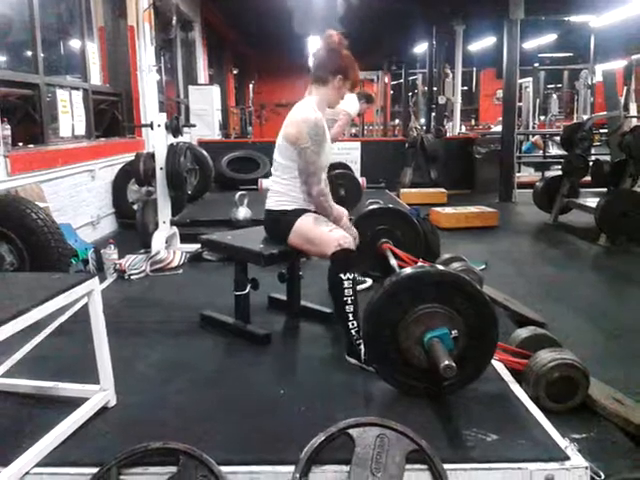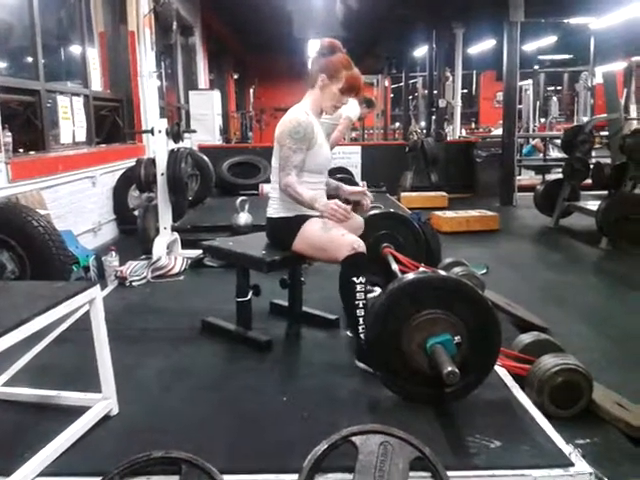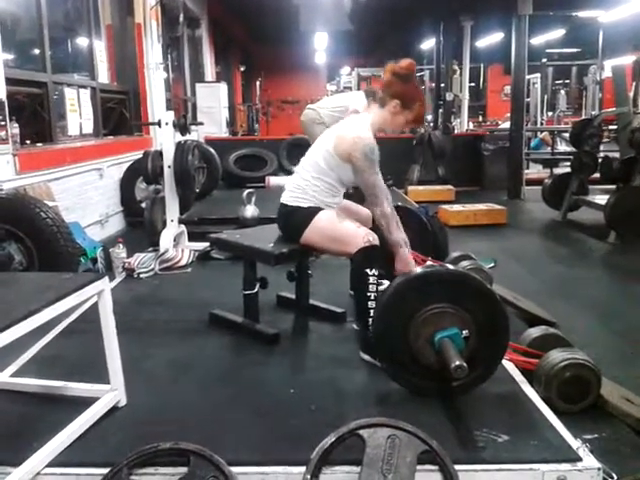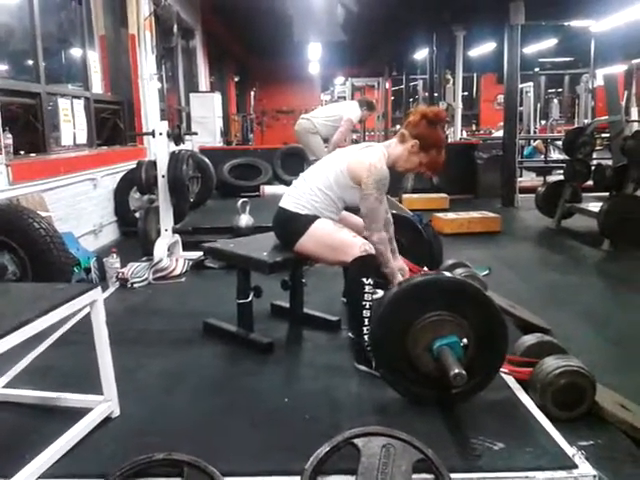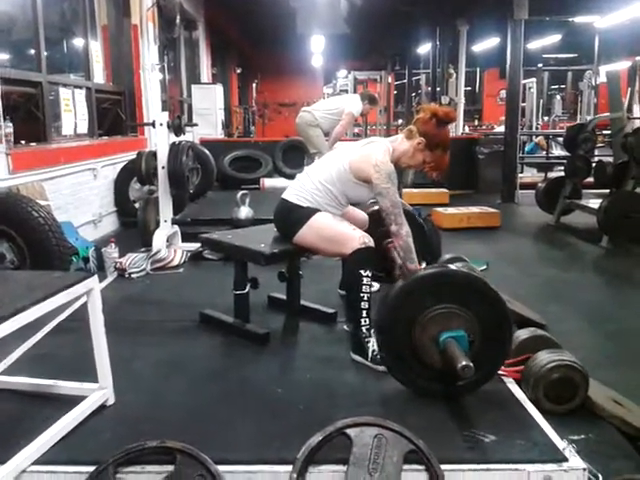
dt=1s
person 1, frame 1
left shoulder: (309, 111)
right shoulder: (310, 120)
left elbow: (315, 180)
right elbow: (313, 187)
left wrist: (338, 215)
right wrist: (338, 222)
left hip: (299, 207)
right hip: (285, 214)
left knee: (353, 223)
right knee: (343, 245)
left ankle: (350, 292)
right ankle: (356, 345)
person 1, frame 2
left shoulder: (312, 120)
right shoulder: (299, 121)
right elbow: (287, 182)
left wrist: (342, 189)
right wrist: (320, 204)
left hip: (306, 215)
right hip: (288, 220)
left knee: (361, 224)
right knee: (352, 250)
left ankle: (362, 294)
right ankle: (366, 350)
person 1, frame 3
left shoulder: (360, 125)
right shoulder: (361, 139)
left elbow: (378, 194)
right elbow: (378, 202)
left wrist: (399, 239)
right wrist: (402, 252)
left hip: (316, 204)
right hip: (299, 212)
left knee: (377, 224)
right knee: (367, 243)
left ankle: (373, 299)
right ankle: (372, 343)
person 1, frame 4
left shoulder: (376, 152)
right shoulder: (376, 166)
left elbow: (382, 215)
right elbow: (375, 233)
left wrist: (396, 257)
right wrist: (396, 279)
left hip: (306, 210)
right hip: (294, 218)
left knee: (362, 231)
right knee: (362, 251)
left ankle: (357, 299)
right ankle: (365, 352)
person 1, frame 5
left shoulder: (380, 147)
right shoulder: (380, 163)
left elbow: (389, 217)
right elbow: (398, 225)
left wrist: (397, 252)
left hip: (306, 204)
right hip: (295, 211)
left knee: (365, 223)
right knee: (361, 245)
left ankle: (352, 285)
right ankle: (362, 343)
